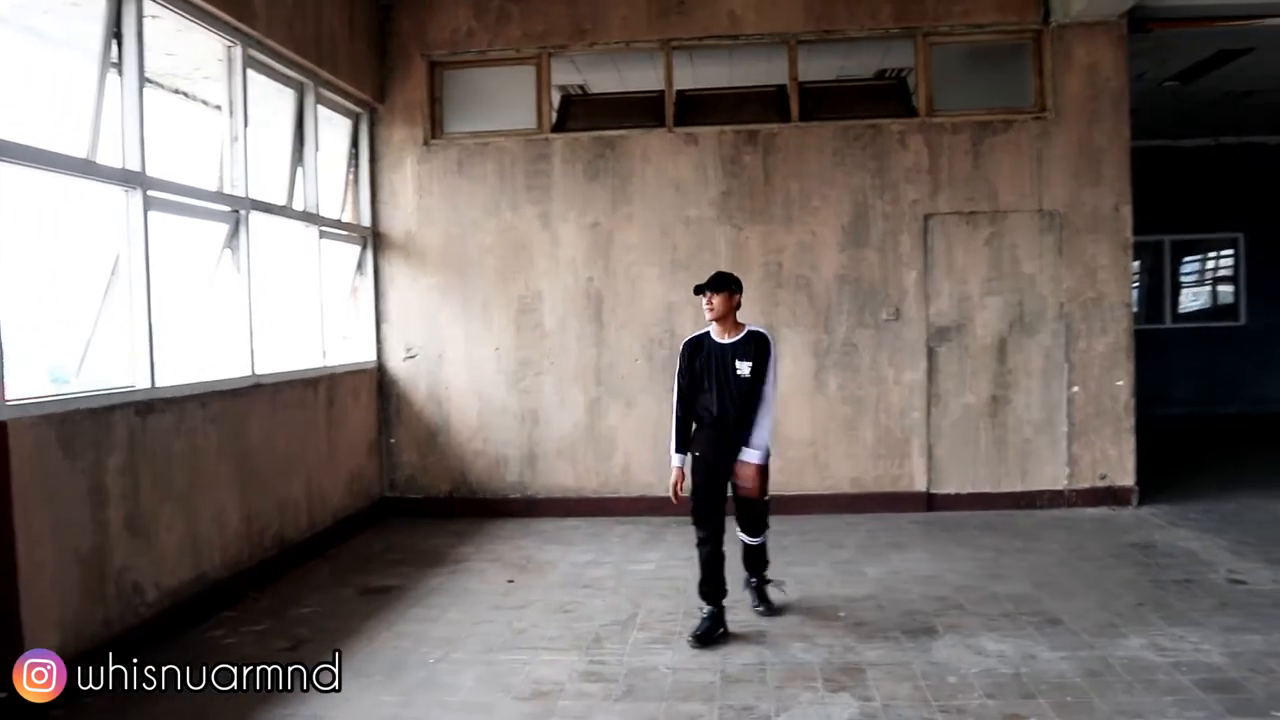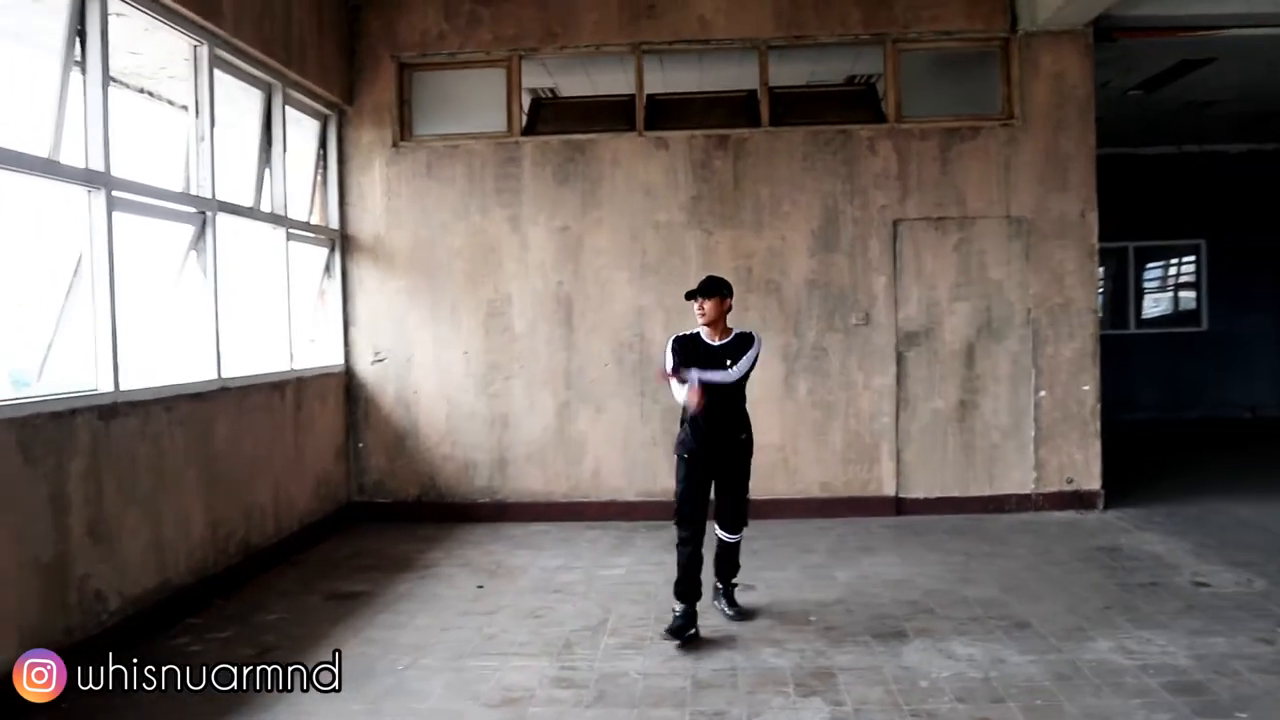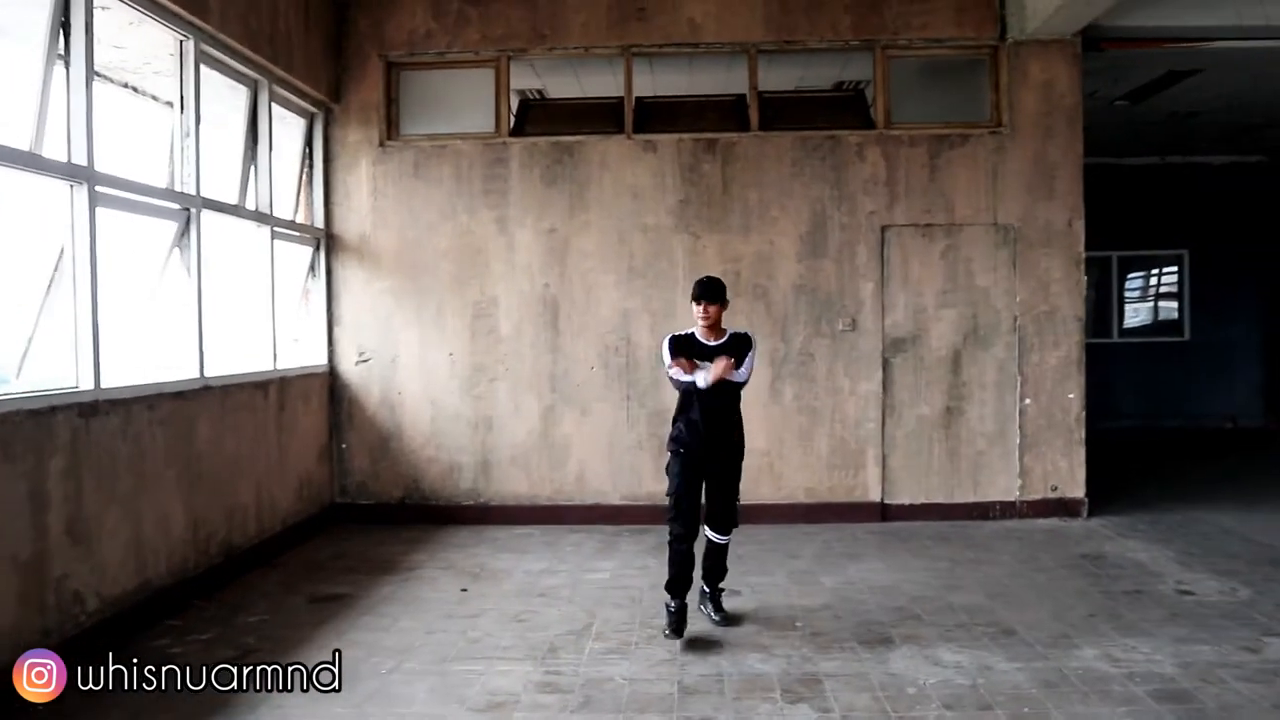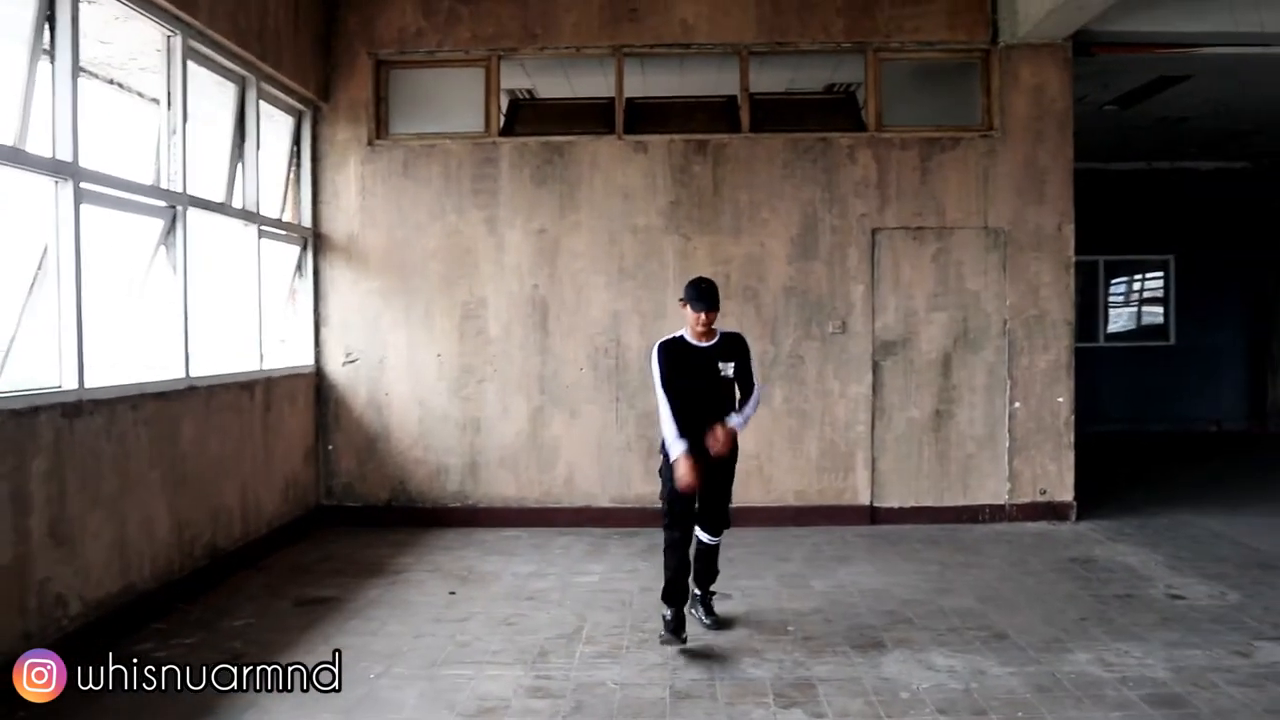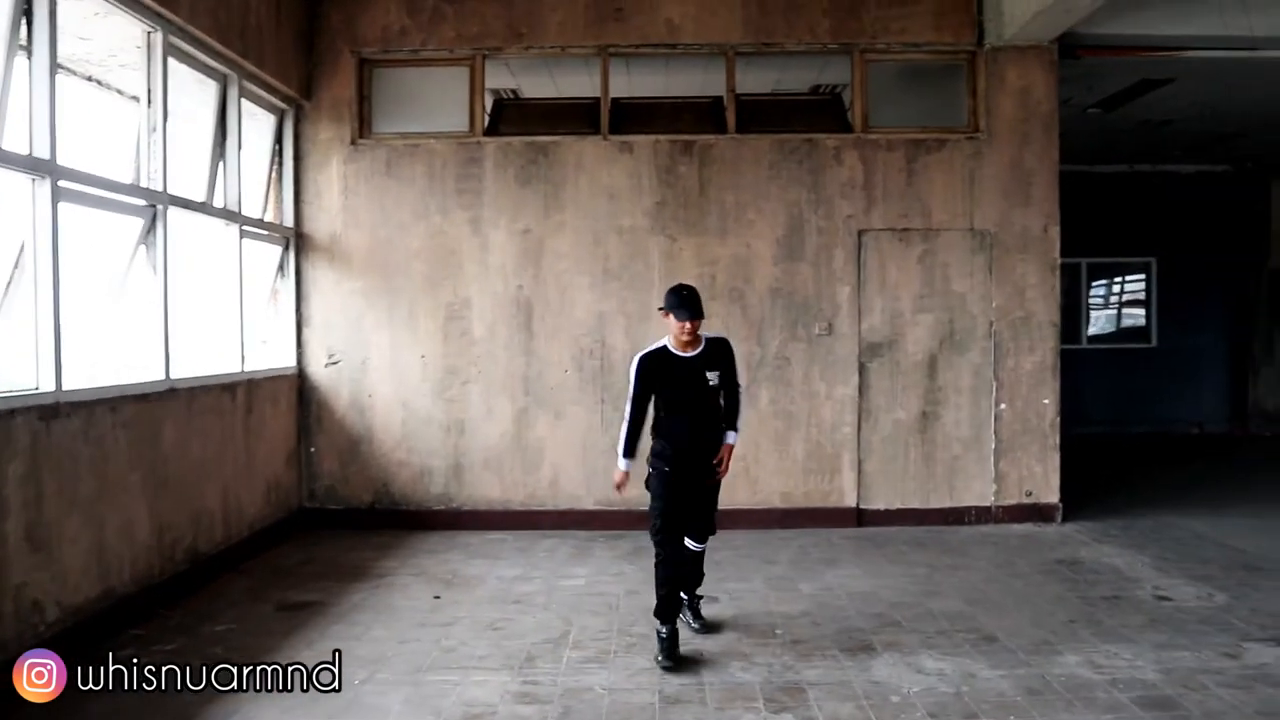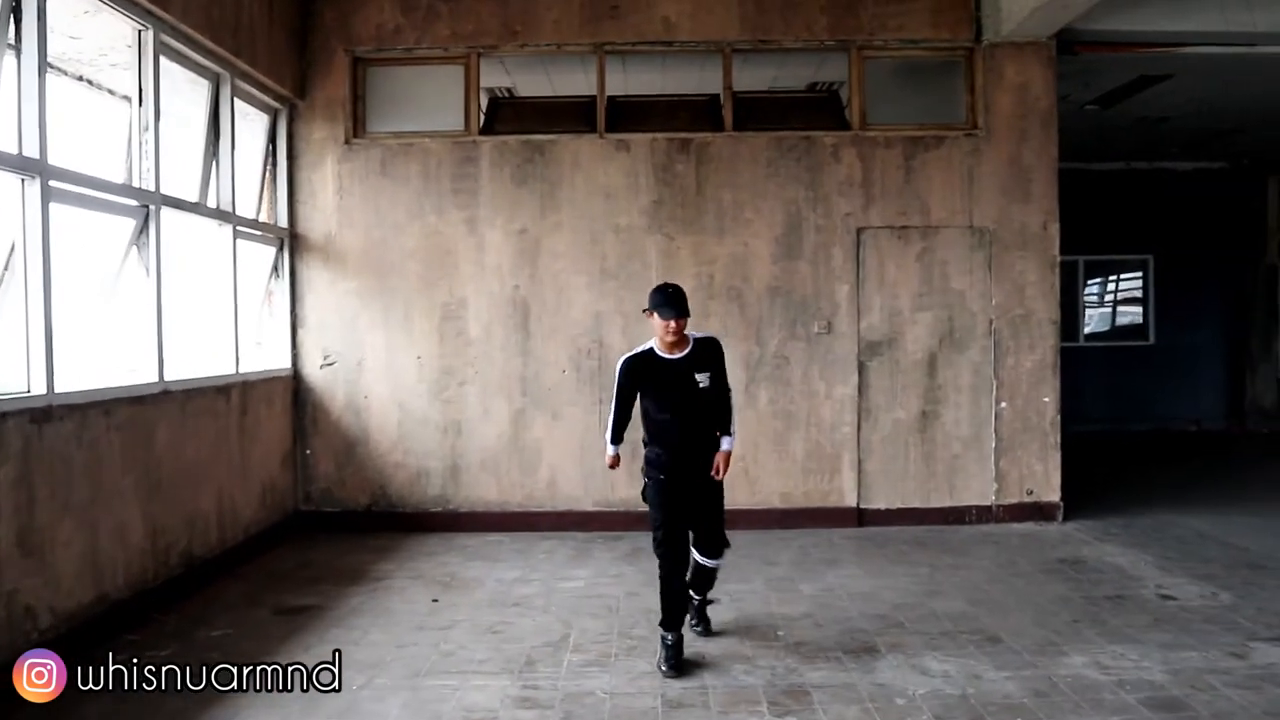
dt=0.2s
person 1, frame 1
left shoulder: (759, 342)
right shoulder: (693, 347)
left elbow: (765, 400)
right elbow: (682, 405)
left wrist: (754, 456)
right wrist: (677, 461)
left hip: (747, 453)
right hip: (707, 454)
left knee: (753, 527)
right knee: (708, 534)
left ankle: (756, 581)
right ankle: (713, 611)
person 1, frame 2
left shoulder: (748, 342)
right shoulder: (681, 344)
left elbow: (732, 376)
right elbow: (677, 383)
left wrist: (689, 375)
right wrist: (688, 393)
left hip: (735, 448)
right hip: (694, 450)
left knee: (731, 526)
right knee: (689, 531)
left ankle: (724, 588)
right ankle: (686, 610)
person 1, frame 3
left shoulder: (742, 342)
right shoulder: (677, 343)
left elbow: (739, 377)
right elbow: (678, 378)
left wrist: (695, 368)
right wrist: (710, 374)
left hip: (727, 447)
right hip: (686, 445)
left knee: (721, 526)
right knee: (682, 526)
left ankle: (710, 593)
right ankle: (676, 603)
person 1, frame 4
left shoulder: (735, 344)
right shoulder: (667, 349)
left elbow: (752, 393)
right elbow: (666, 404)
left wrist: (730, 427)
right wrist: (680, 455)
left hip: (721, 451)
right hip: (682, 452)
left knee: (712, 527)
right knee: (677, 532)
left ankle: (702, 595)
right ankle: (673, 612)
person 1, frame 5
left shoulder: (719, 349)
right shoulder: (649, 361)
left elbow: (732, 395)
right elbow: (634, 413)
left wrist: (730, 441)
right wrist: (624, 461)
left hip: (707, 459)
right hip: (667, 462)
left knee: (698, 536)
right knee: (668, 545)
left ankle: (688, 599)
right ankle: (666, 628)
person 1, frame 6
left shoulder: (709, 349)
right shoulder: (634, 364)
left elbow: (723, 397)
right elbow: (621, 408)
left wrist: (725, 445)
right wrist: (613, 447)
left hip: (706, 466)
right hip: (663, 470)
left knee: (712, 545)
right knee: (670, 555)
left ankle: (696, 597)
right ankle: (671, 635)
